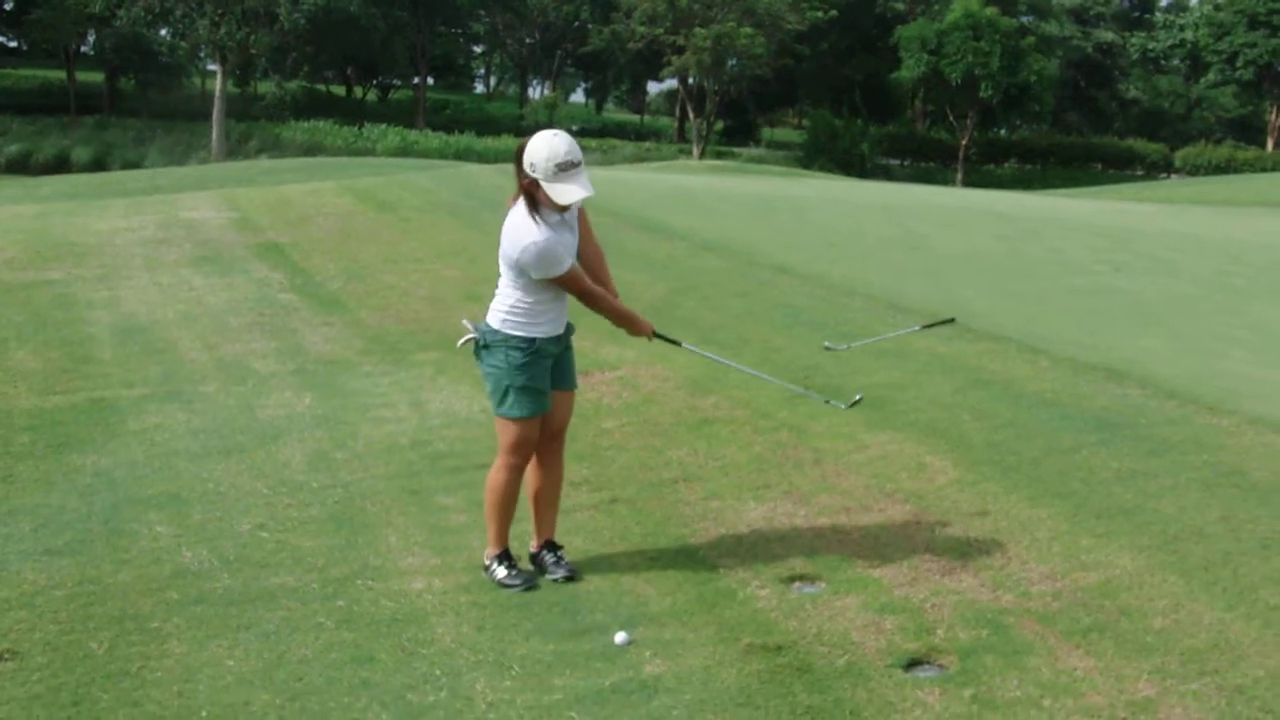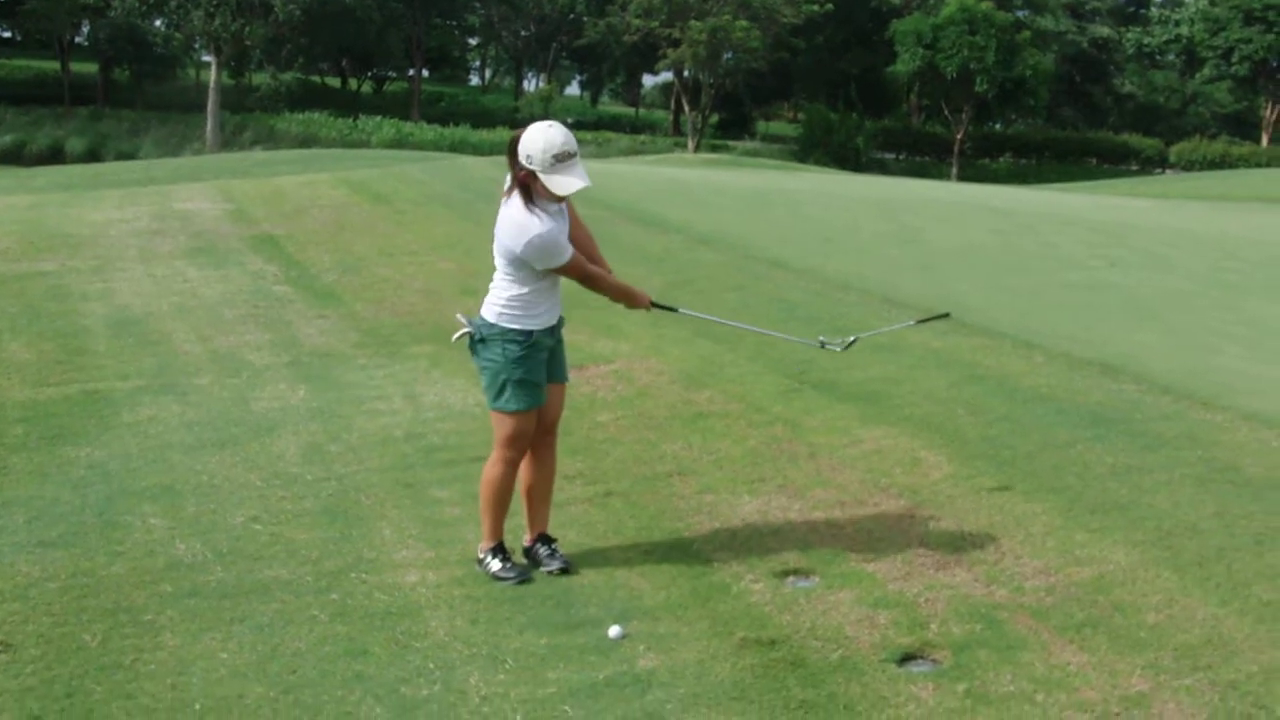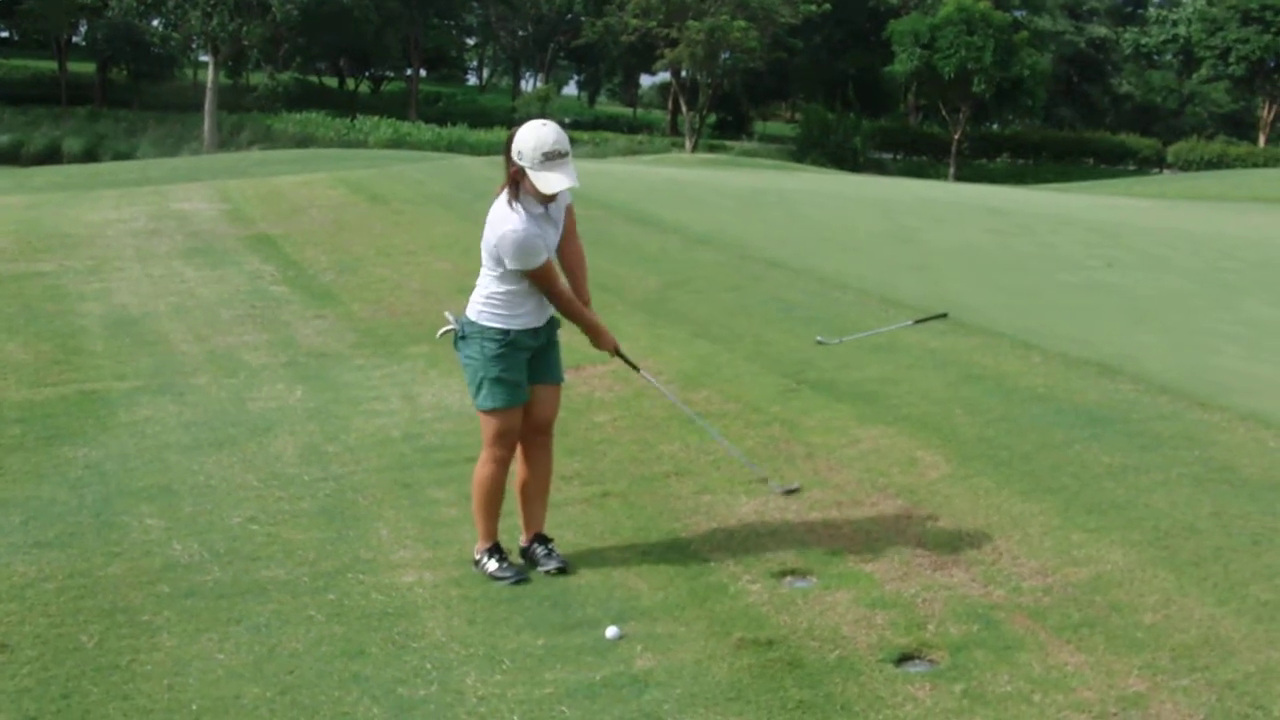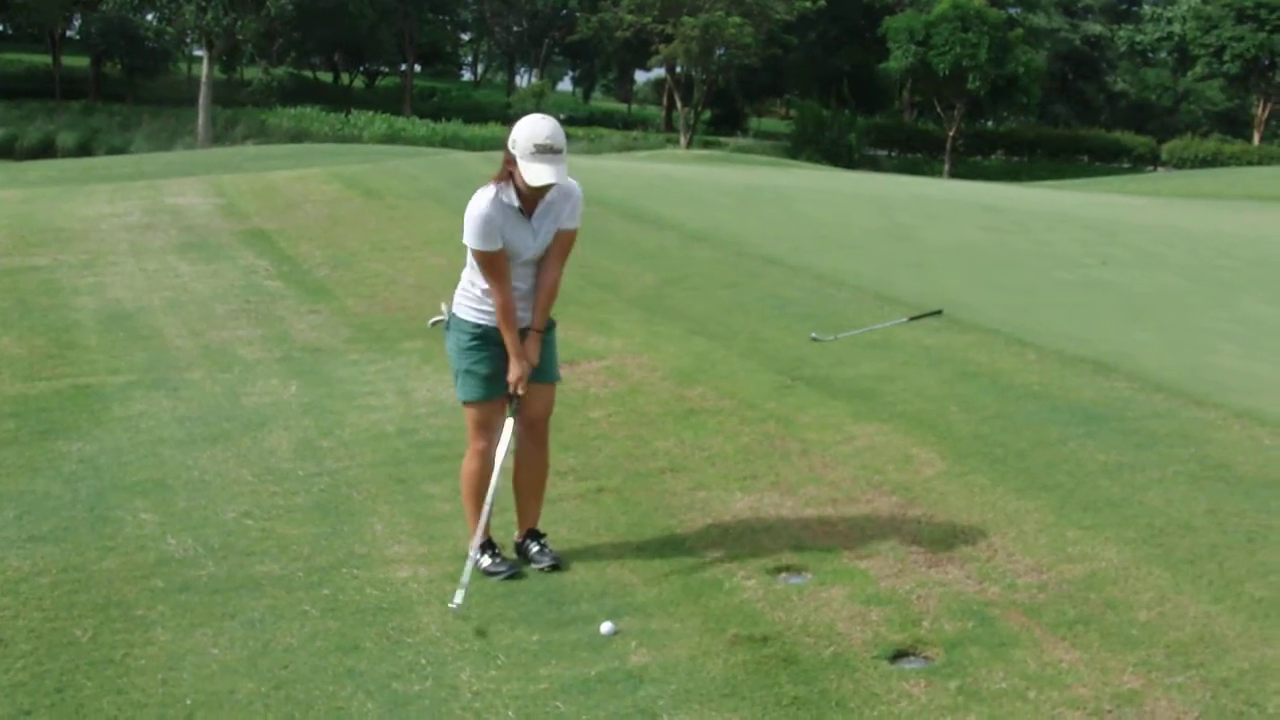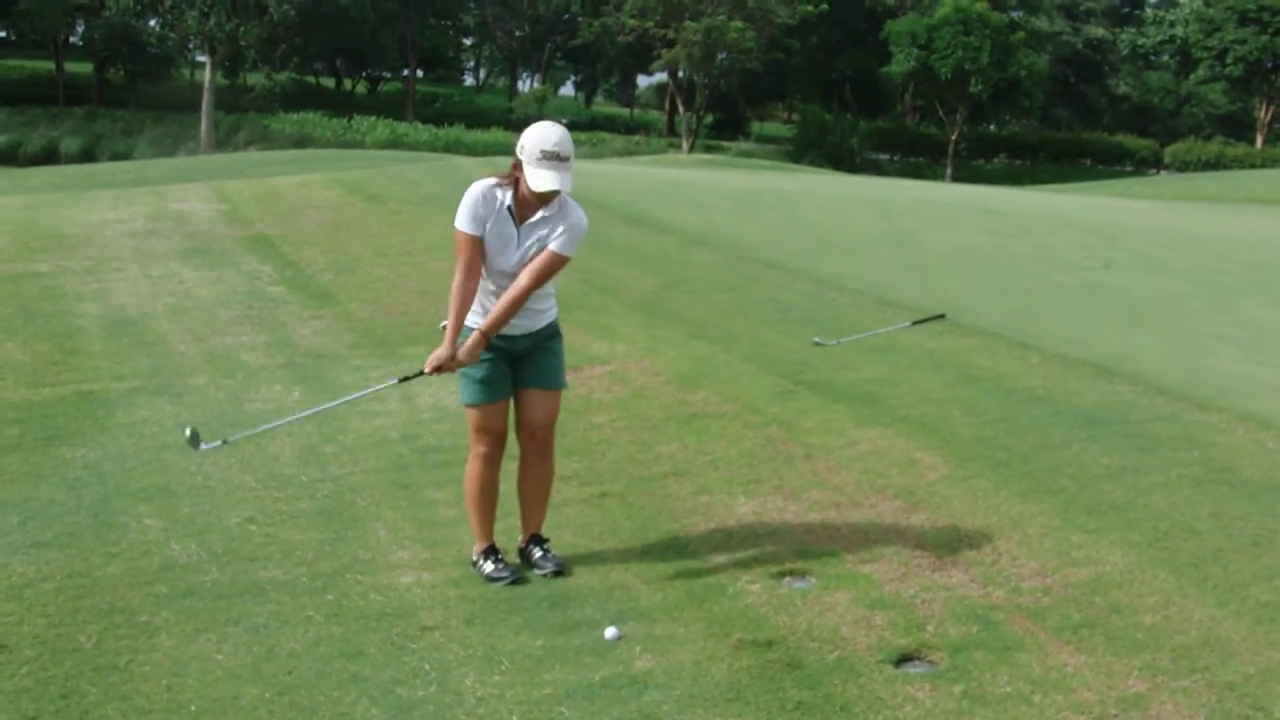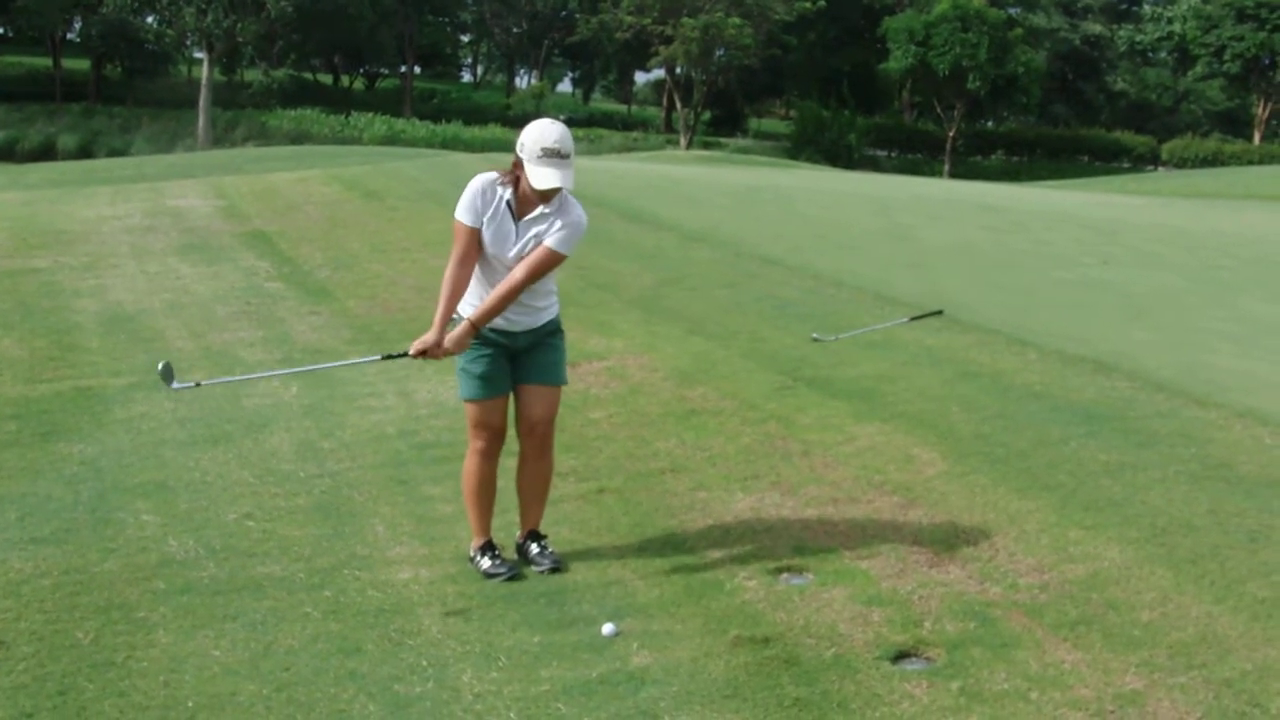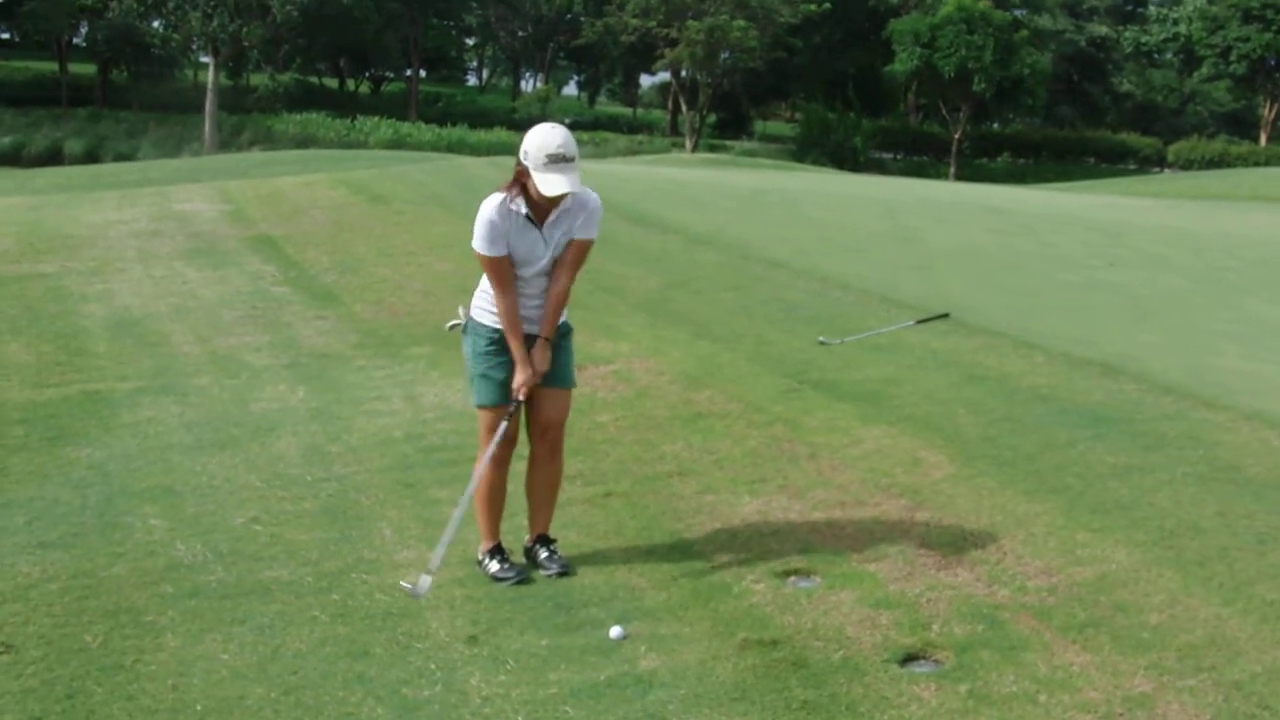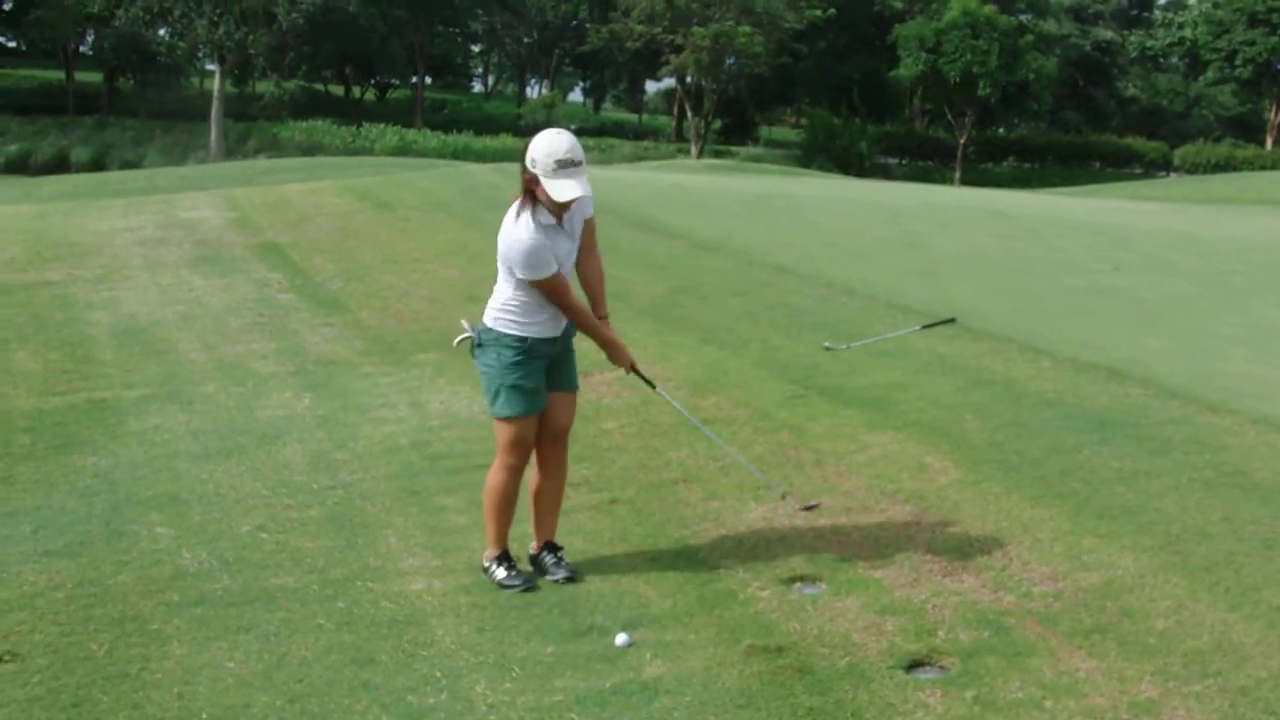
dt=0.2s
person 1, frame 1
left shoulder: (563, 191)
right shoulder: (534, 240)
left elbow: (588, 242)
right elbow: (586, 291)
left wrist: (615, 300)
right wrist: (631, 321)
left hip: (554, 335)
right hip: (516, 345)
left knee: (552, 441)
right knee: (517, 451)
left ankle: (544, 545)
right ankle: (495, 554)
person 1, frame 2
left shoulder: (543, 181)
right shoulder: (536, 232)
left elbow: (577, 229)
right elbow: (586, 275)
left wrist: (615, 282)
right wrist: (630, 296)
left hip: (543, 329)
right hip: (511, 339)
left knee: (545, 434)
right knee: (513, 445)
left ankle: (537, 538)
right ankle: (490, 547)
person 1, frame 3
left shoulder: (549, 187)
right shoulder: (517, 229)
left elbow: (570, 249)
right elbow: (555, 290)
left wrist: (588, 310)
right wrist: (595, 331)
left hip: (538, 329)
right hip: (495, 337)
left knee: (540, 433)
right knee: (501, 445)
left ankle: (534, 538)
right ankle: (486, 548)
person 1, frame 4
left shoulder: (569, 195)
right shoulder: (485, 209)
left elbow: (550, 271)
right elbow: (500, 290)
left wrist: (536, 337)
right wrist: (514, 356)
left hip: (531, 325)
right hip: (480, 329)
left knee: (535, 430)
right knee: (487, 440)
left ankle: (529, 534)
right ankle: (480, 542)
person 1, frame 5
left shoulder: (572, 221)
right shoulder: (482, 197)
left elbow: (525, 286)
right elbow: (466, 274)
left wrist: (479, 341)
right wrist: (451, 340)
left hip: (538, 334)
right hip: (474, 332)
left knee: (539, 437)
right knee: (488, 443)
left ankle: (532, 540)
right ankle: (484, 548)
person 1, frame 6
left shoulder: (571, 218)
right shoulder: (482, 190)
left elbow: (520, 280)
right elbow: (462, 262)
left wrist: (466, 329)
right wrist: (439, 328)
left hip: (540, 332)
right hip: (484, 333)
left knee: (538, 435)
right knee: (487, 439)
left ankle: (530, 536)
right ankle: (481, 544)
person 1, frame 7
left shoulder: (586, 206)
right shoulder: (495, 213)
left elbow: (563, 280)
right elbow: (505, 295)
left wrist: (544, 344)
right wrist: (519, 362)
left hip: (552, 332)
right hip: (496, 332)
left knee: (550, 437)
right knee: (499, 445)
left ankle: (539, 539)
right ankle: (489, 548)
person 1, frame 8
left shoulder: (575, 196)
right shoulder: (525, 239)
left elbow: (588, 257)
right elbow: (569, 304)
left wrist: (603, 321)
right wrist: (612, 345)
left hip: (554, 337)
right hip: (511, 343)
left knee: (554, 443)
right knee: (515, 452)
left ankle: (544, 546)
right ankle: (495, 555)
